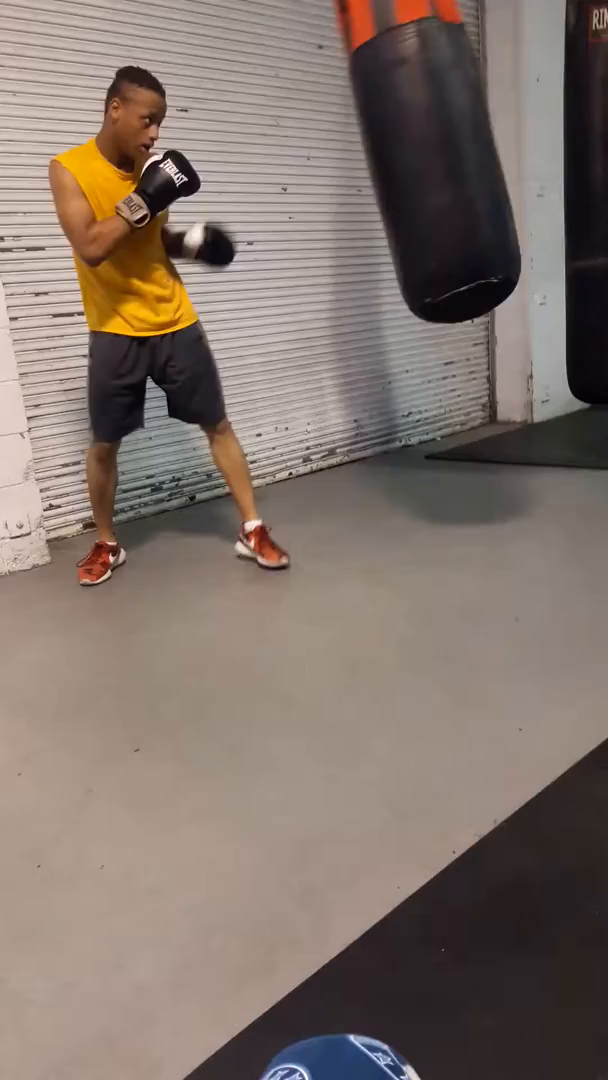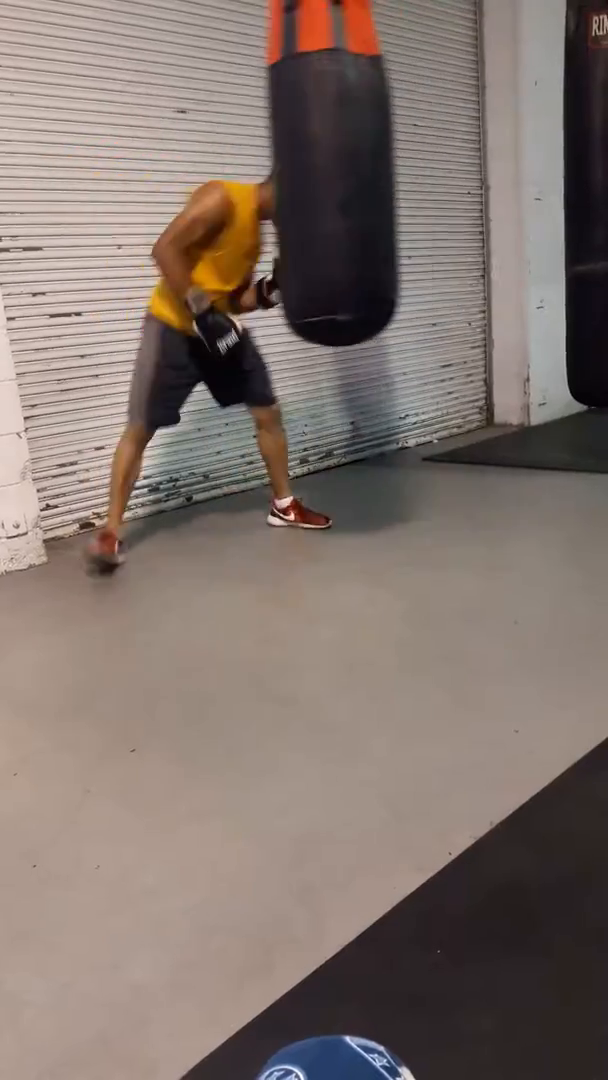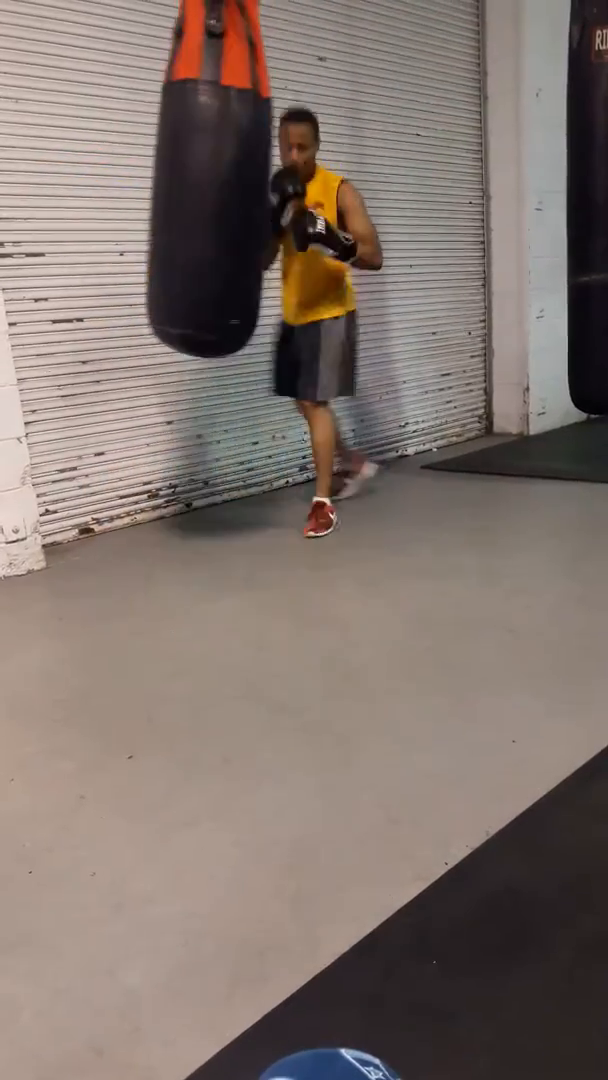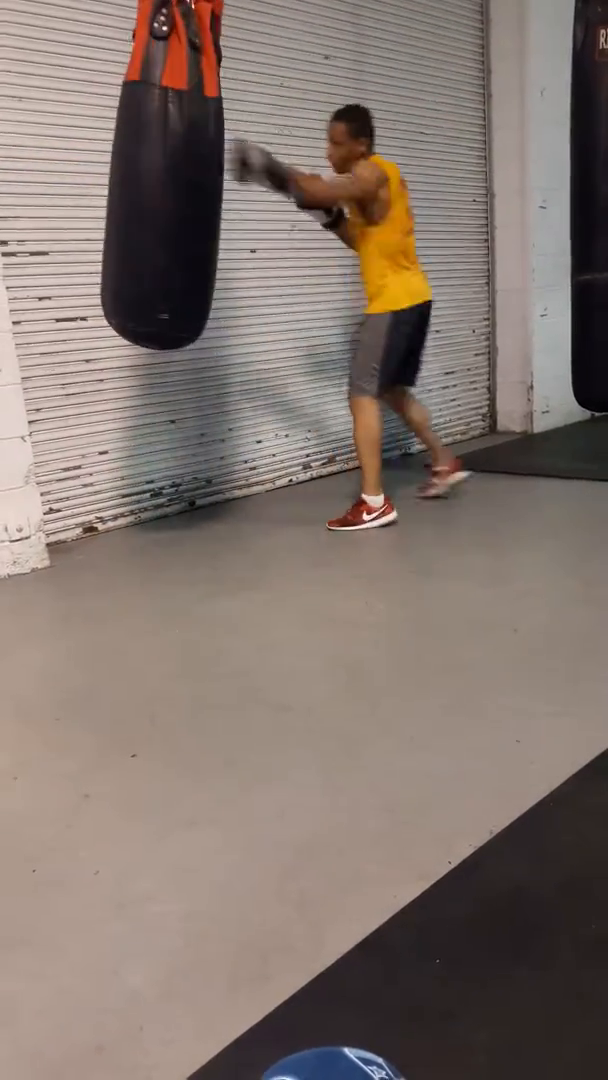
dt=0.5s
person 1, frame 1
left shoulder: (148, 167)
right shoulder: (68, 169)
right elbow: (90, 248)
left wrist: (184, 240)
right wrist: (144, 199)
left hip: (176, 325)
right hip: (116, 333)
left knee: (217, 425)
right knee: (104, 445)
left ankle: (252, 530)
right ankle: (106, 543)
person 1, frame 2
left shoulder: (255, 232)
right shoulder: (223, 199)
right elbow: (165, 249)
left wrist: (268, 293)
right wrist: (202, 312)
left hip: (219, 337)
right hip: (173, 326)
left knee: (269, 412)
right knee: (140, 429)
left ankle: (284, 504)
right ankle: (112, 531)
person 1, frame 3
left shoulder: (339, 189)
right shoulder: (279, 192)
left elbow: (373, 256)
right elbow: (262, 260)
left wrist: (334, 239)
right wrist: (277, 217)
left hip: (331, 313)
right hip: (293, 317)
left knee: (315, 401)
right knee: (307, 399)
left ankle: (324, 500)
right ankle: (352, 463)
person 1, frame 4
left shoulder: (371, 174)
right shoulder: (368, 182)
left elbow: (326, 191)
right elbow: (364, 241)
left wrist: (271, 172)
right wrist: (331, 217)
left hip: (393, 302)
right hip: (411, 300)
left knee: (363, 395)
right knee: (394, 389)
left ankle: (374, 502)
right ankle: (445, 464)
